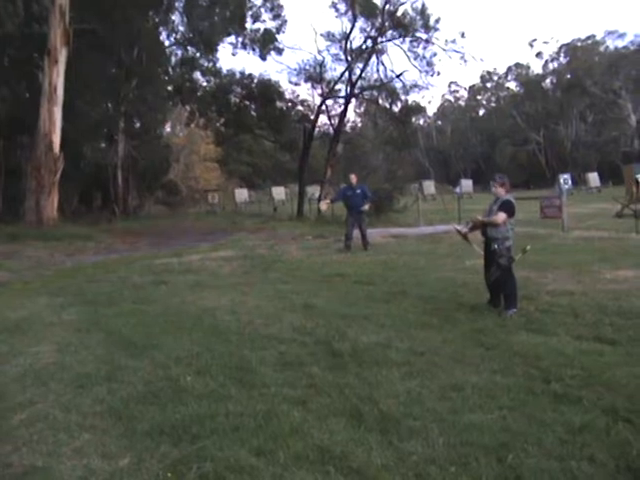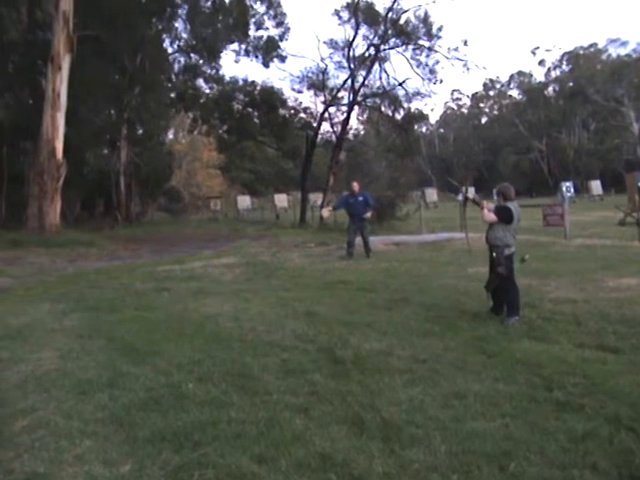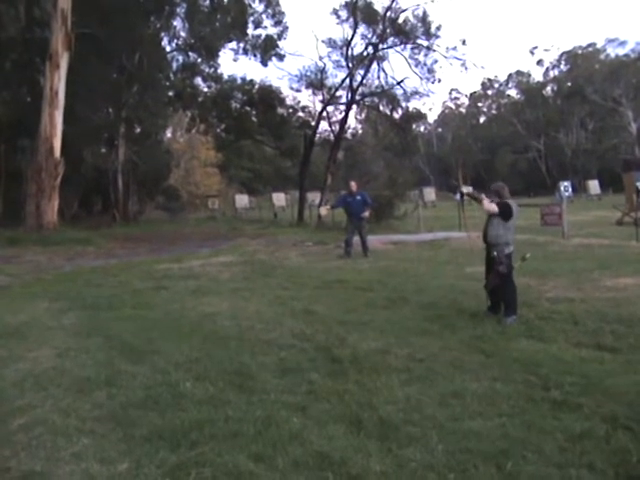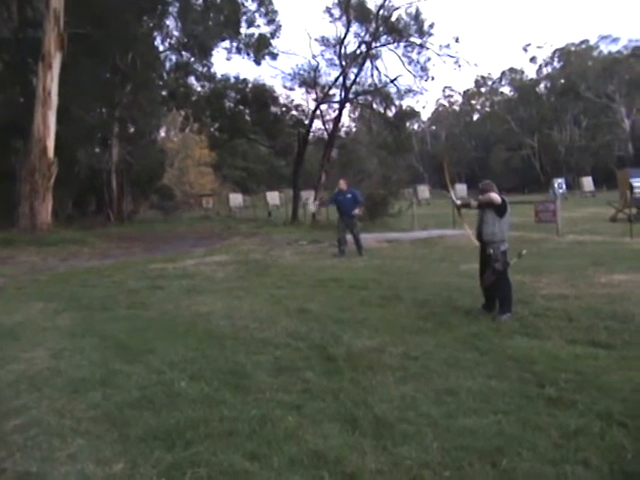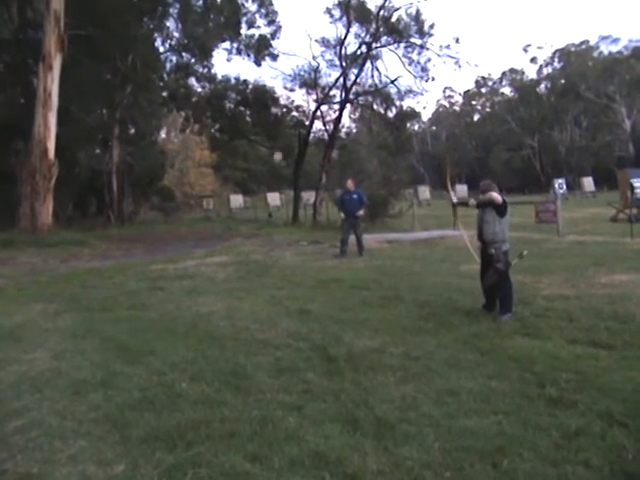
dt=1s
person 1, frame 1
left shoulder: (508, 202)
right shoulder: (496, 201)
left elbow: (498, 220)
right elbow: (487, 221)
left wrist: (482, 220)
right wrist: (471, 227)
left hip: (502, 244)
right hip: (490, 242)
left knee: (505, 275)
right knee: (490, 274)
left ankle: (511, 306)
right ankle: (495, 301)
person 1, frame 2
left shoulder: (506, 209)
right shoulder: (506, 208)
left elbow: (487, 218)
right elbow: (492, 208)
left wrist: (484, 209)
left hip: (503, 251)
right hip: (498, 250)
left knee: (507, 282)
right knee: (496, 281)
left ankle: (513, 314)
right ankle: (497, 308)
person 1, frame 3
left shoulder: (507, 206)
right shoulder: (499, 205)
left elbow: (487, 207)
right elbow: (485, 201)
left wrist: (483, 199)
right wrist: (470, 194)
left hip: (502, 250)
right hip: (493, 249)
left knee: (505, 281)
right knee: (492, 280)
left ankle: (511, 313)
right ankle: (495, 308)
person 1, frame 4
left shoulder: (500, 203)
right shoulder: (486, 204)
left elbow: (493, 196)
right elbow: (474, 204)
left wrist: (482, 199)
right wrist: (461, 204)
left hip: (497, 248)
right hip: (486, 247)
left knee: (500, 279)
right knee: (486, 278)
left ankle: (505, 310)
right ankle: (489, 305)
person 1, frame 5
left shoulder: (500, 203)
right shoulder: (486, 203)
left elbow: (493, 195)
right elbow: (474, 203)
left wrist: (481, 200)
left hip: (498, 247)
right hip: (486, 247)
left knee: (502, 279)
right knee: (486, 278)
left ankle: (506, 311)
right ankle: (490, 305)
